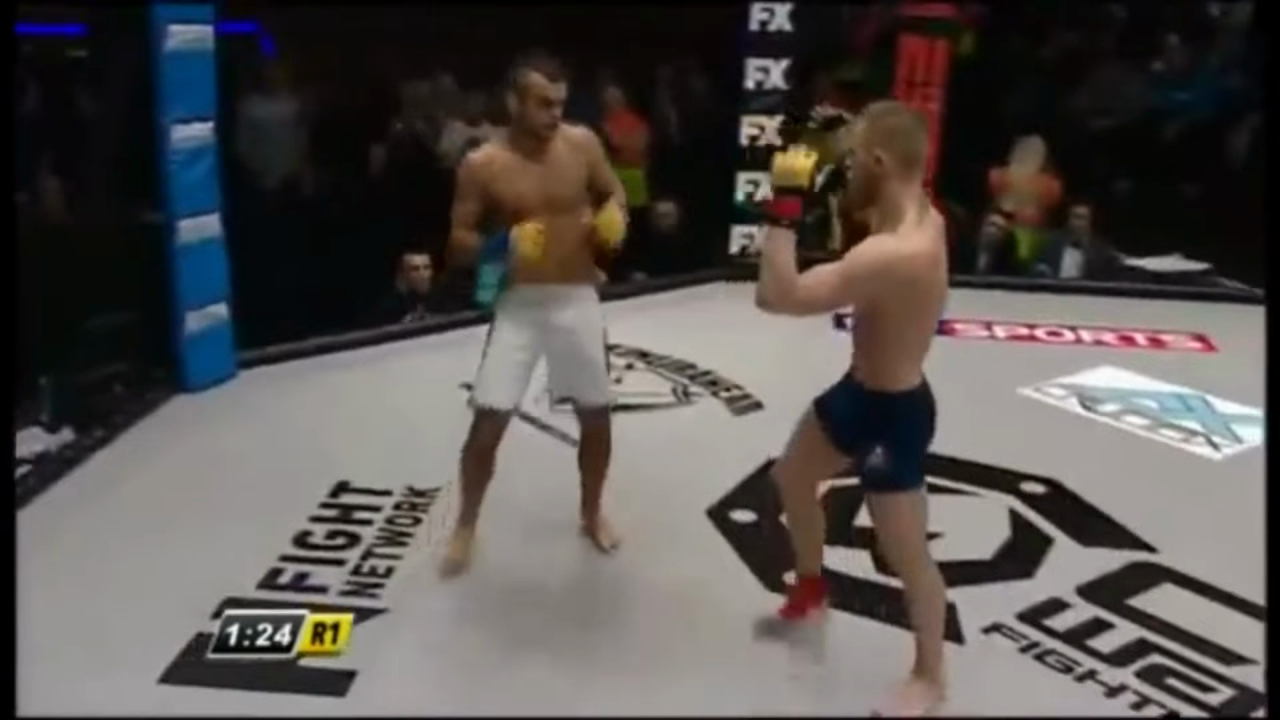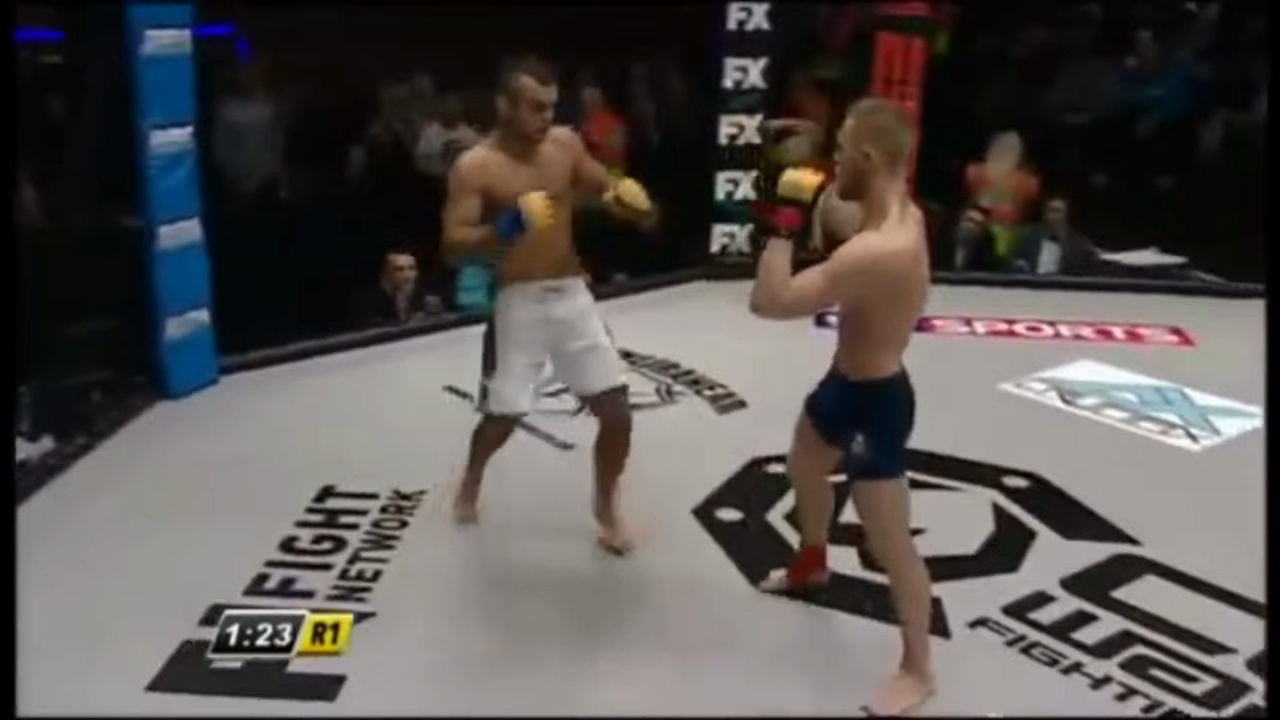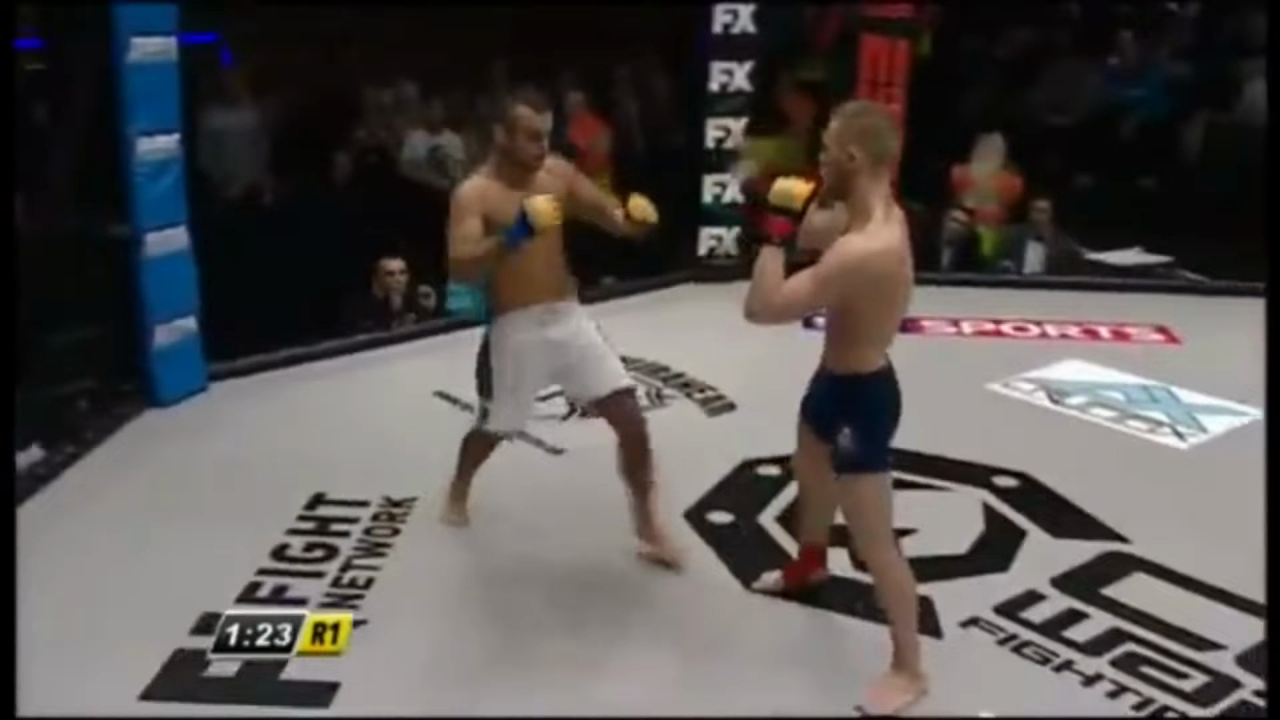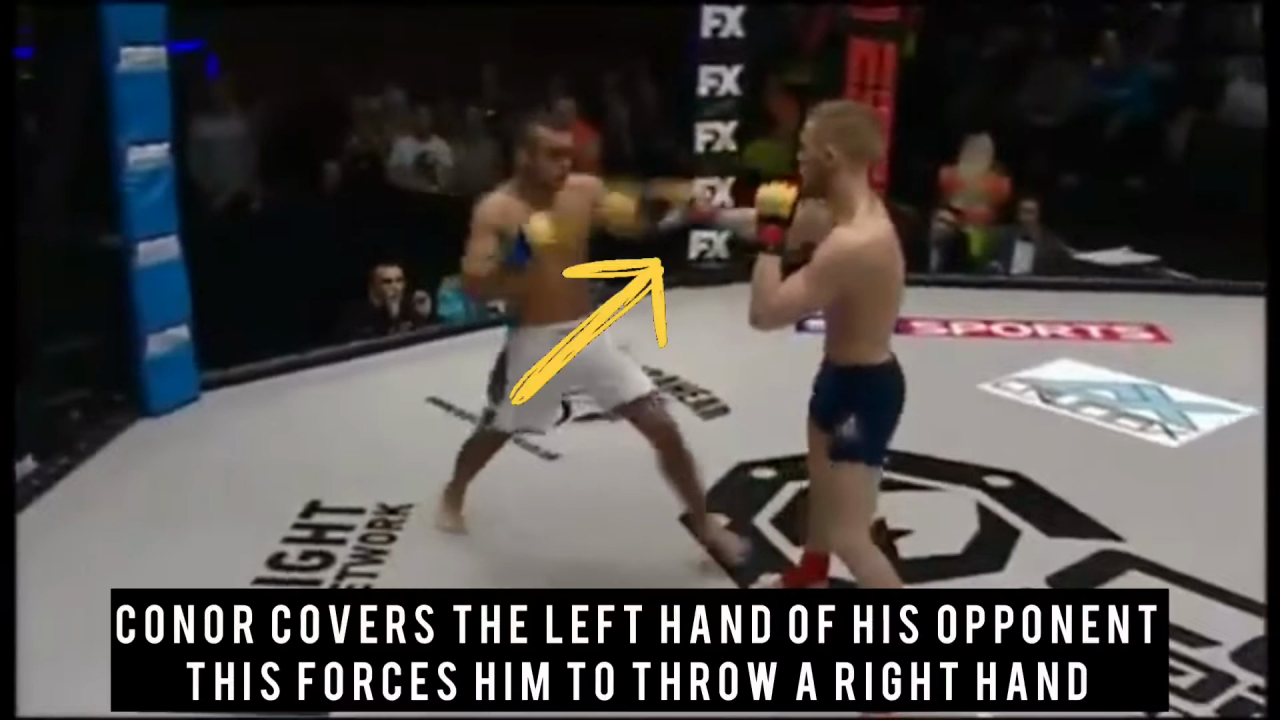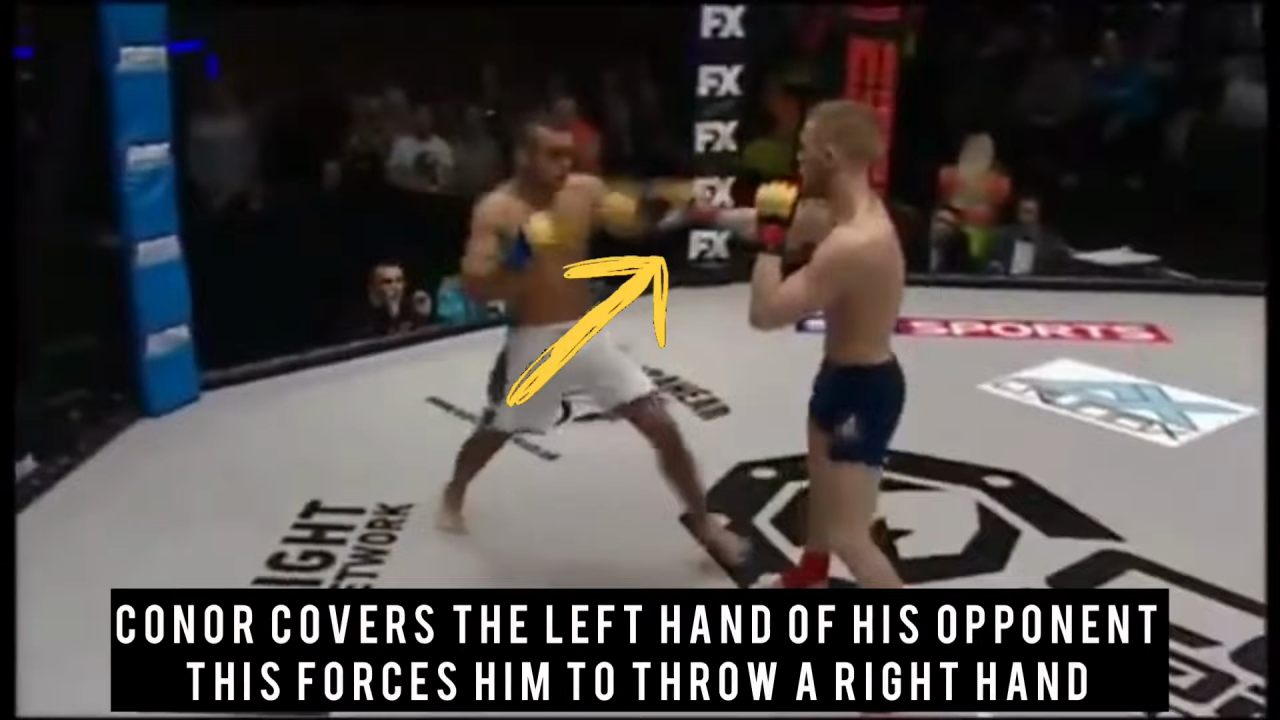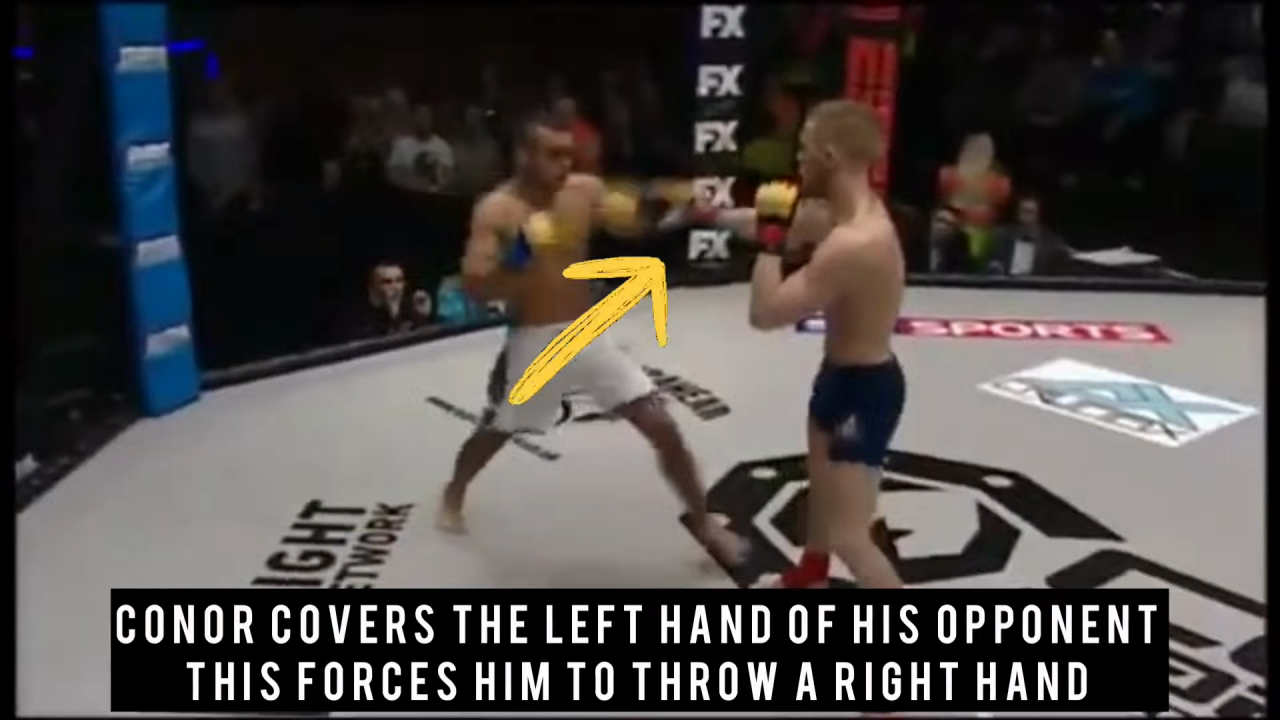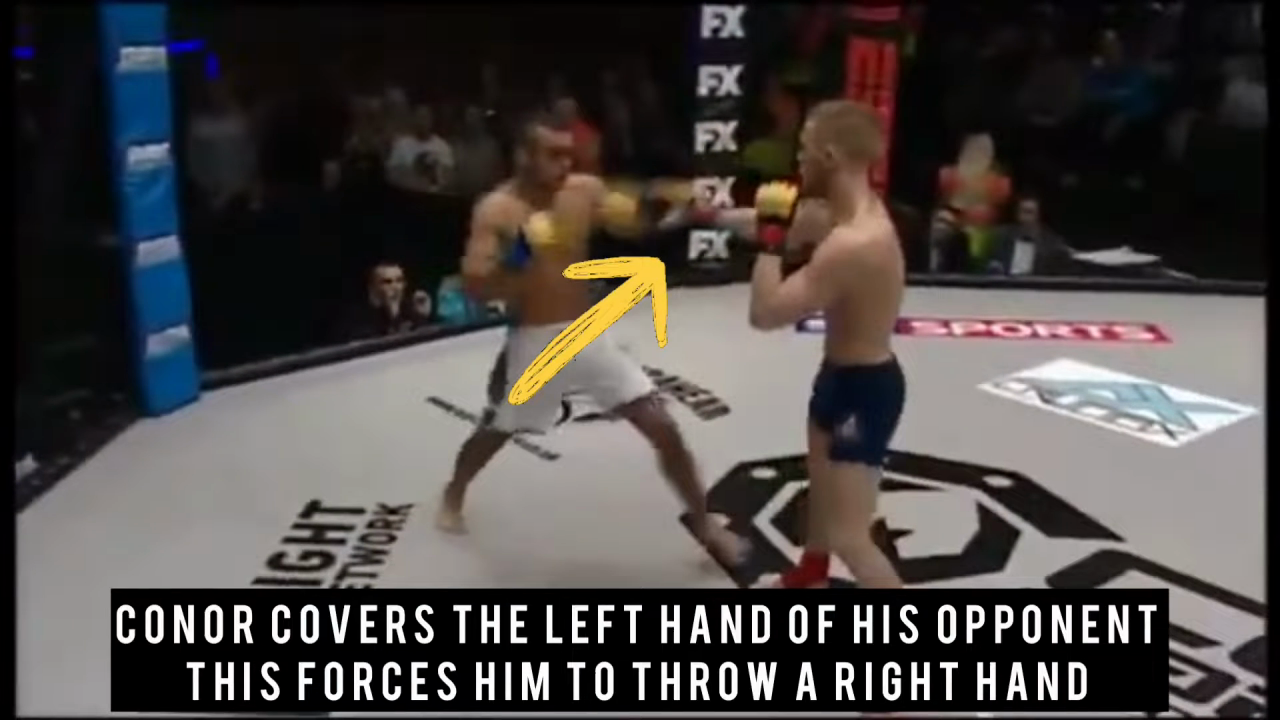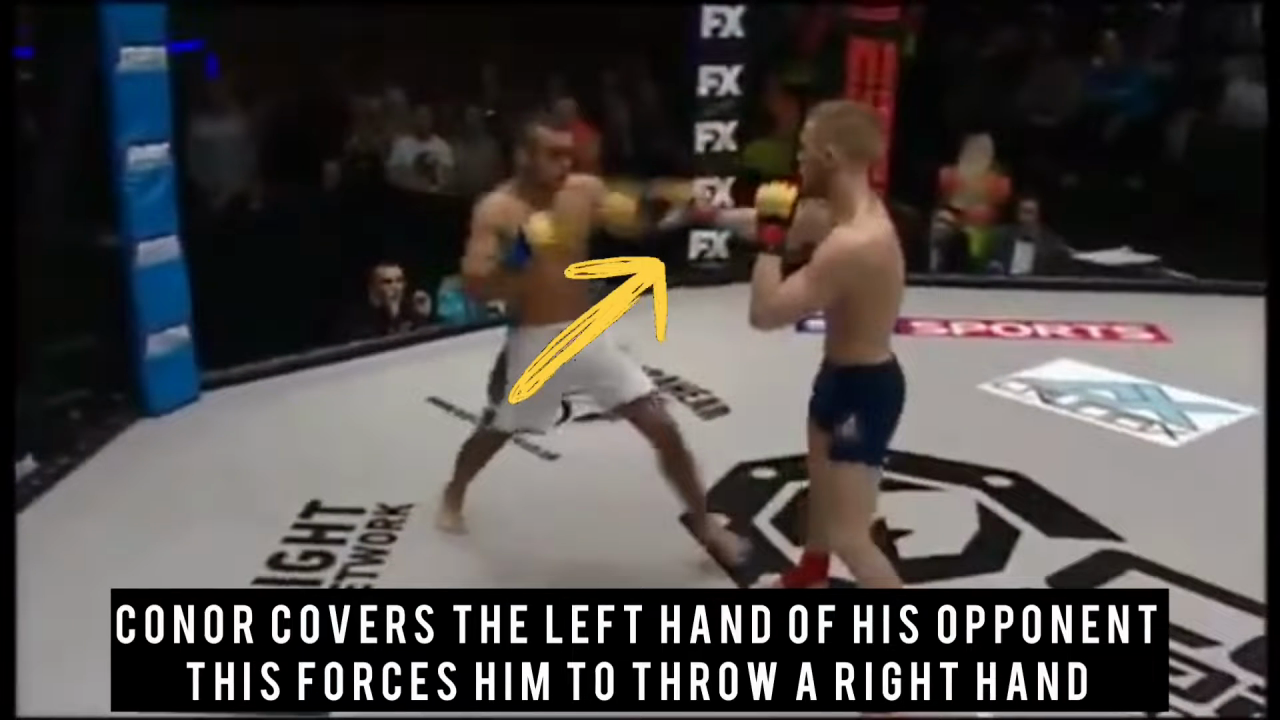
dt=0.5s
person 1, frame 1
left shoulder: (894, 255)
right shoulder: (918, 215)
left elbow: (775, 295)
right elbow: (864, 207)
left wrist: (787, 205)
right wrist: (839, 157)
left hip: (893, 414)
right hip: (859, 389)
left knee: (906, 555)
right knee: (791, 478)
right ankle: (808, 594)
person 1, frame 2
left shoulder: (878, 252)
right shoulder: (900, 212)
left elbow: (768, 301)
right elbow: (839, 220)
left wrist: (784, 219)
right wrist: (808, 185)
left hip: (874, 403)
right hip: (846, 382)
left knee: (890, 545)
right knee: (804, 470)
left ankle: (917, 670)
right ankle: (811, 565)
person 1, frame 3
left shoulder: (864, 251)
right shoulder: (877, 213)
left elbow: (762, 308)
right elbow: (814, 233)
left wrist: (778, 226)
right wrist: (789, 217)
left hip: (861, 397)
right hip: (837, 378)
left knee: (873, 539)
right knee: (810, 472)
left ankle: (908, 669)
right ankle: (809, 565)
person 1, frame 4
left shoulder: (854, 244)
right shoulder: (855, 208)
left elbow: (765, 314)
right elbow: (781, 217)
left wrist: (772, 235)
right wrist: (714, 213)
left hip: (864, 392)
right hip: (839, 376)
left knee: (848, 540)
right knee: (820, 485)
right ankle: (809, 575)
person 1, frame 5
left shoulder: (853, 244)
right shoulder: (847, 207)
left elbow: (764, 313)
right elbow: (779, 222)
left wrist: (770, 235)
right wrist: (713, 213)
left hip: (863, 390)
right hip: (841, 374)
left knee: (847, 536)
right knee: (821, 482)
right ankle: (810, 574)
person 1, frame 6
left shoulder: (853, 244)
right shoulder: (846, 208)
left elbow: (765, 313)
right elbow: (783, 224)
left wrist: (771, 234)
right wrist: (713, 213)
left hip: (864, 390)
right hip: (842, 375)
left knee: (848, 537)
right knee: (822, 483)
right ankle: (809, 576)
person 1, frame 7
left shoulder: (853, 244)
right shoulder: (851, 208)
left elbow: (765, 313)
right elbow: (780, 223)
left wrist: (770, 234)
right wrist: (713, 214)
left hip: (864, 390)
right hip: (842, 374)
left knee: (848, 538)
right knee: (821, 485)
right ankle: (809, 577)
person 1, frame 8
left shoulder: (853, 244)
right shoulder: (851, 207)
left elbow: (765, 313)
right elbow: (782, 225)
left wrist: (770, 233)
right wrist: (713, 214)
left hip: (864, 391)
right hip: (842, 375)
left knee: (847, 537)
right knee: (821, 484)
right ankle: (809, 576)
person 2, frame 1
left shoulder: (582, 144)
right shoulder: (482, 164)
left elbow: (613, 191)
right elbow: (458, 238)
left wrist: (612, 216)
right wrist: (500, 246)
left hip: (578, 300)
right hip: (519, 305)
left knee: (597, 419)
right knee: (488, 422)
left ankle: (591, 511)
right ankle: (466, 524)
person 2, frame 2
left shoulder: (566, 144)
right shoulder: (475, 167)
left elbow: (606, 187)
right elbow: (454, 243)
left wrist: (627, 198)
right wrist: (507, 227)
left hip: (572, 295)
right hip: (518, 303)
left knee: (616, 413)
right knee: (501, 417)
left ankle: (605, 508)
right ankle: (471, 483)
person 2, frame 3
left shoulder: (558, 172)
right shoulder: (474, 193)
left elbow: (609, 213)
right elbow: (462, 267)
left wrist: (634, 216)
right wrist: (515, 234)
left hip: (570, 318)
right hip: (516, 329)
left knee: (631, 420)
right knee: (493, 429)
left ankle: (647, 526)
right ankle: (458, 491)
person 2, frame 4
left shoulder: (586, 190)
right shoulder: (494, 210)
left elbow: (635, 221)
right elbow: (474, 285)
left wrist: (639, 214)
right wrist: (517, 255)
left hip: (589, 334)
right hip: (534, 342)
left knee: (662, 426)
right knee: (495, 431)
left ankle: (706, 526)
right ankle: (452, 496)
person 2, frame 5
left shoulder: (585, 190)
right shoulder: (495, 210)
left elbow: (635, 223)
right elbow: (476, 285)
left wrist: (650, 210)
right wrist: (517, 257)
left hip: (590, 334)
right hip: (534, 342)
left knee: (662, 427)
right knee: (495, 431)
left ankle: (704, 523)
right ankle: (453, 495)
person 2, frame 6
left shoulder: (585, 190)
right shoulder: (494, 210)
left elbow: (635, 222)
right elbow: (475, 286)
right wrist: (515, 260)
left hip: (590, 334)
right hip: (534, 342)
left knee: (662, 427)
right knee: (495, 431)
left ankle: (704, 523)
right ankle: (453, 495)
person 2, frame 7
left shoulder: (585, 190)
right shoulder: (495, 210)
left elbow: (636, 221)
right elbow: (475, 285)
left wrist: (659, 206)
right wrist: (515, 262)
left hip: (589, 335)
right hip: (534, 342)
left knee: (663, 427)
right knee: (495, 431)
left ankle: (704, 523)
right ankle: (453, 495)
person 2, frame 8
left shoulder: (585, 190)
right shoulder: (495, 210)
left elbow: (636, 221)
right elbow: (475, 285)
right wrist: (515, 261)
left hip: (590, 335)
right hip: (534, 342)
left knee: (662, 427)
right knee: (495, 431)
left ankle: (704, 523)
right ankle: (453, 495)
